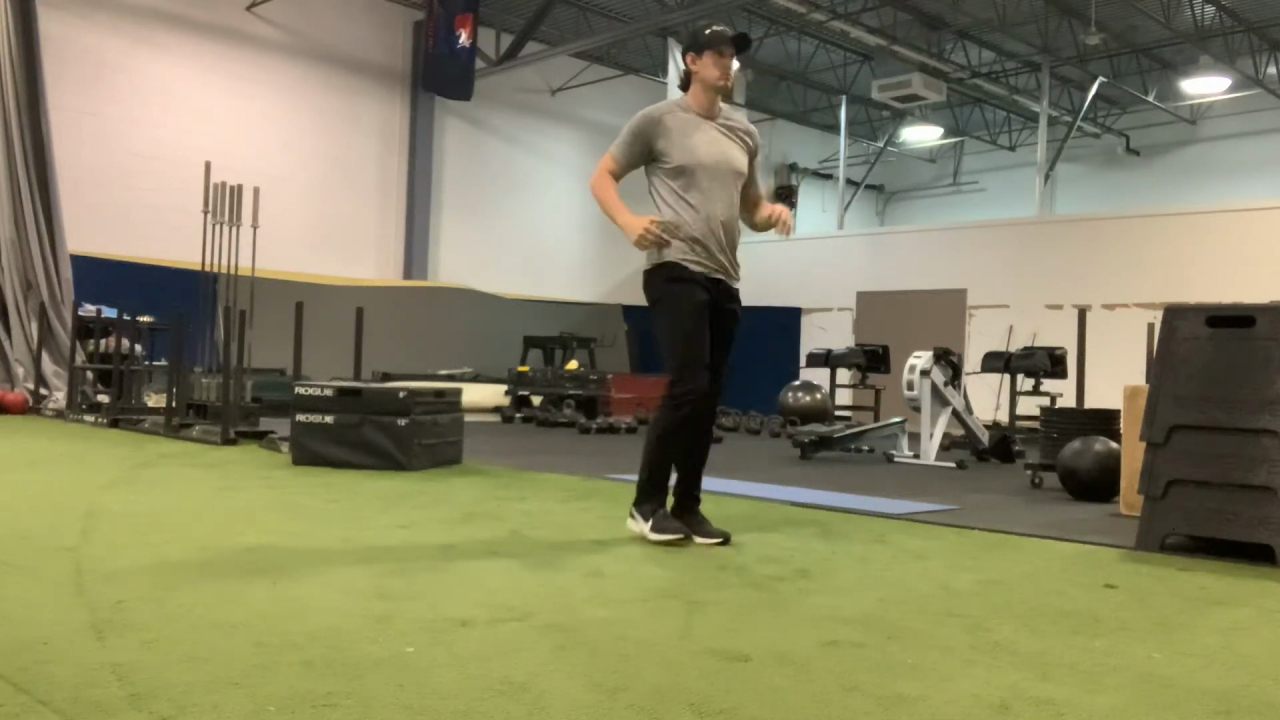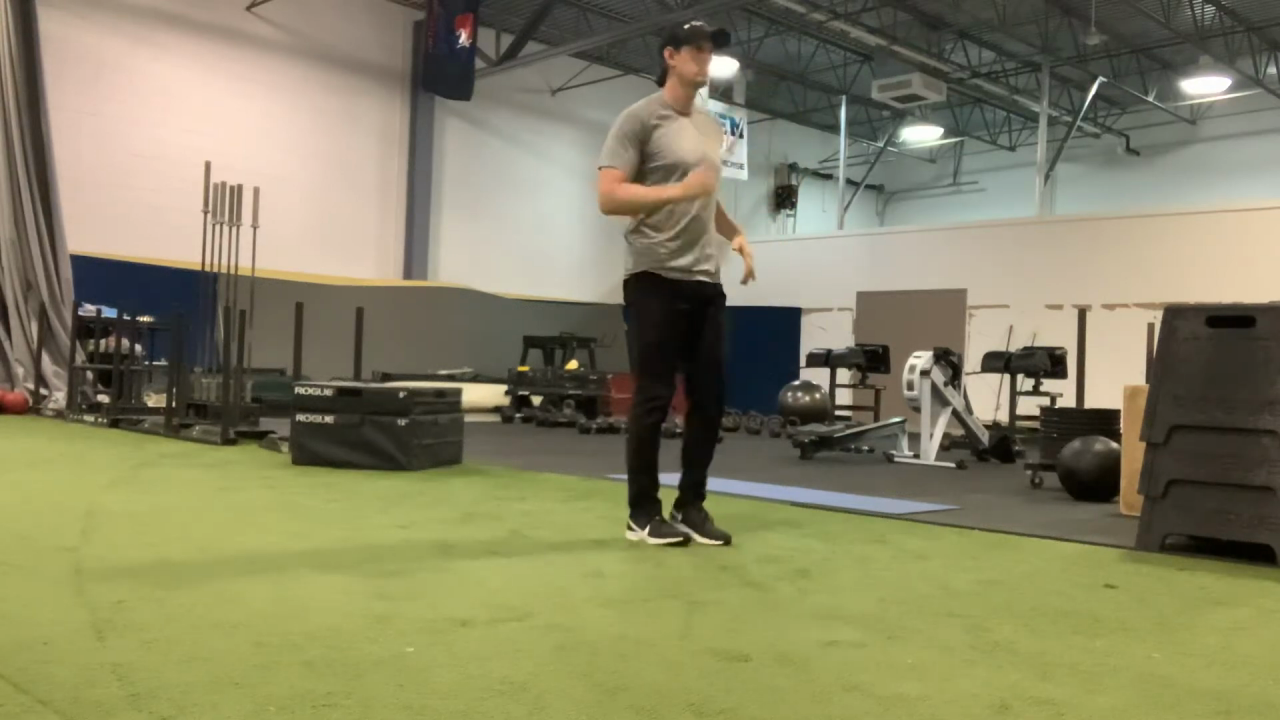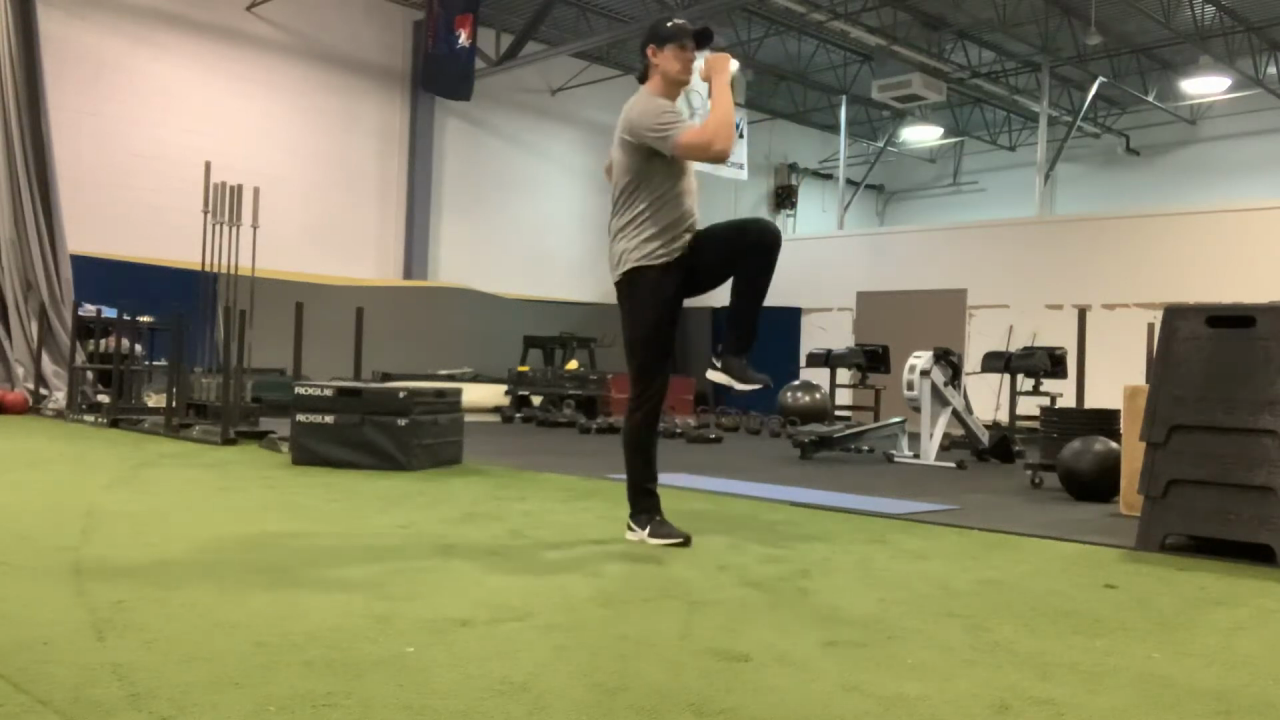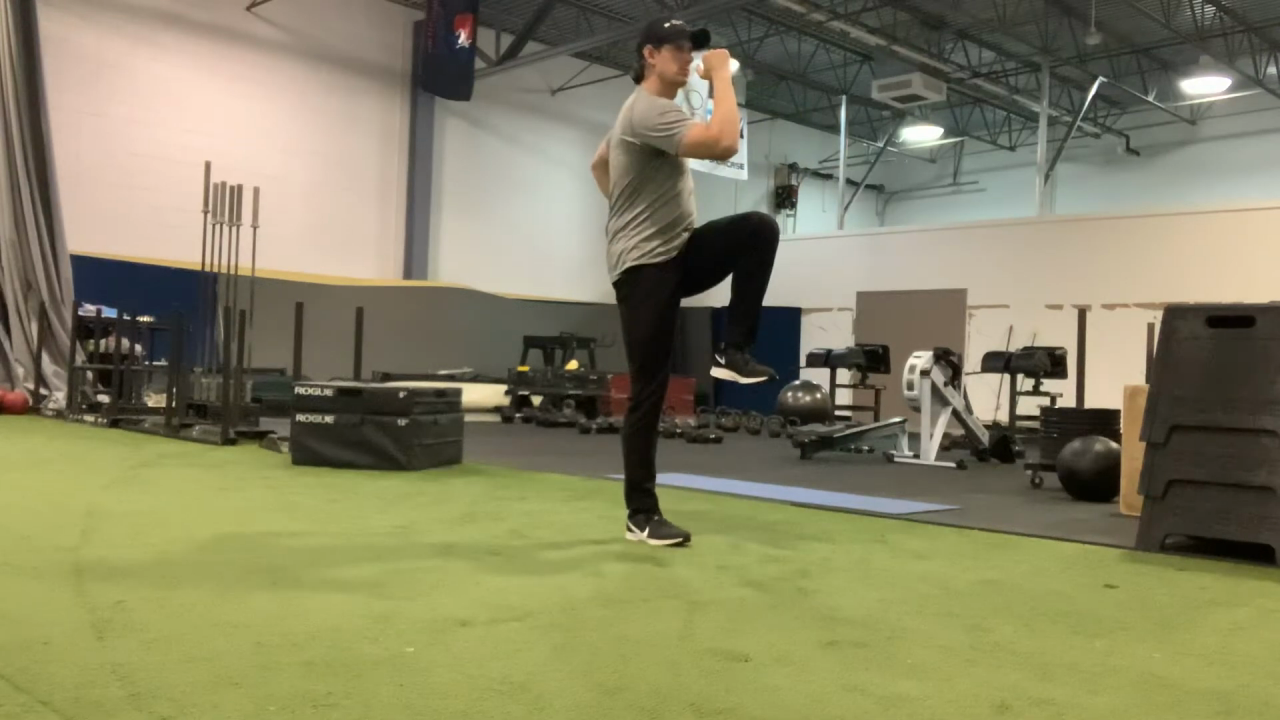
dt=0.5s
person 1, frame 1
left shoulder: (744, 133)
right shoulder: (658, 121)
left elbow: (749, 211)
right elbow: (602, 176)
left wrist: (774, 212)
right wrist: (628, 220)
left hip: (722, 278)
right hip: (675, 271)
left knee: (706, 397)
right knee: (689, 387)
left ankle: (686, 507)
right ankle: (648, 504)
person 1, frame 2
left shoulder: (711, 126)
right shoulder: (639, 120)
right elbow: (608, 196)
left wrist: (735, 233)
right wrist: (678, 191)
left hip: (707, 278)
right hip: (656, 278)
left knee: (709, 395)
right knee: (654, 396)
left ankle: (691, 508)
right ankle: (643, 513)
person 1, frame 3
left shoulder: (664, 111)
right shoulder: (646, 110)
left elbow: (611, 168)
right elbow: (717, 148)
right wrist: (721, 81)
left hip: (684, 251)
right hip: (645, 265)
left knee: (763, 237)
right knee: (649, 392)
left ankle: (731, 358)
right ankle: (643, 515)
person 1, frame 4
left shoulder: (651, 109)
right shoulder: (648, 110)
left elbow: (599, 163)
right elbow: (724, 143)
right wrist: (721, 76)
left hip: (680, 251)
right hip: (644, 264)
left knee: (759, 229)
right knee: (648, 392)
left ankle: (734, 352)
right ankle: (641, 514)
